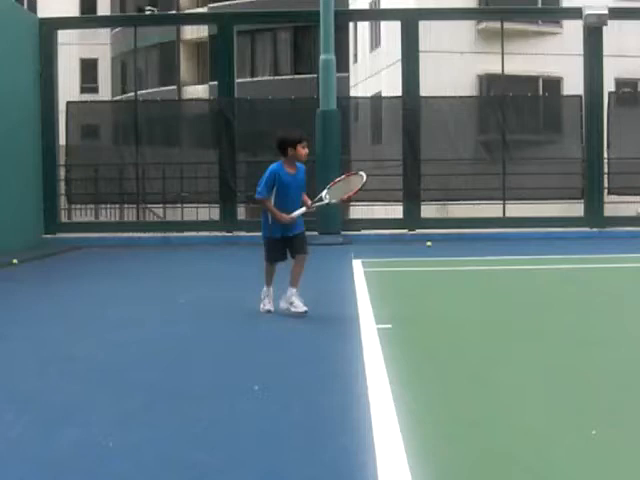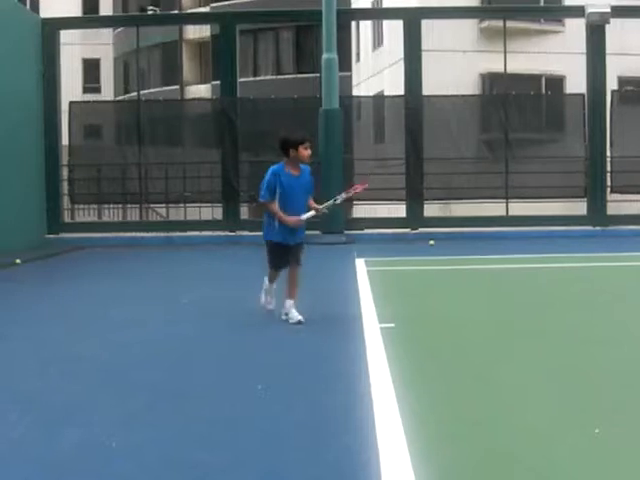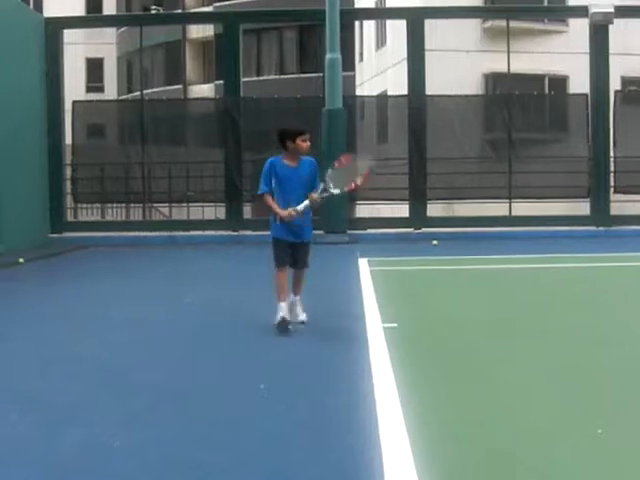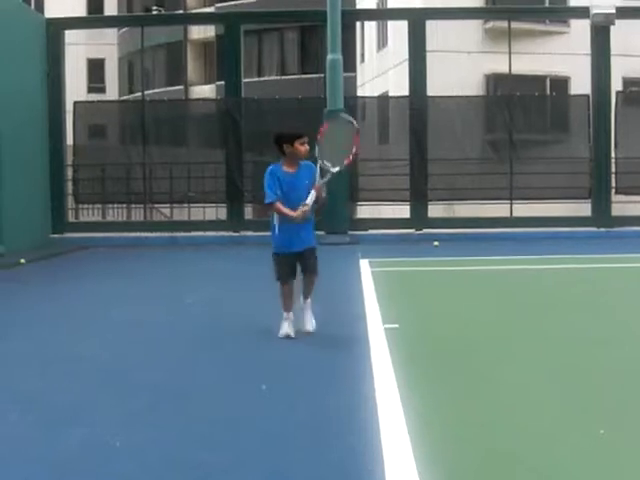
dt=0.2s
person 1, frame 1
left shoulder: (302, 169)
right shoulder: (274, 171)
right elbow: (262, 197)
left wrist: (307, 202)
right wrist: (279, 216)
left hip: (294, 223)
right hip: (274, 225)
left knee: (301, 255)
right knee: (272, 261)
left ankle: (291, 297)
right ankle: (267, 293)
person 1, frame 2
left shoulder: (307, 172)
right shoulder: (275, 172)
right elbow: (266, 200)
left wrist: (314, 206)
right wrist: (285, 219)
left hip: (297, 229)
right hip: (277, 229)
left knee: (294, 265)
right knee: (276, 267)
left ankle: (289, 307)
right ankle: (269, 284)
person 1, frame 3
left shoulder: (310, 164)
right shoulder: (272, 164)
left elbow: (315, 191)
right elbow: (265, 193)
left wrist: (314, 198)
right wrist: (279, 212)
left hip: (302, 225)
right hip: (281, 227)
left knee: (300, 267)
right knee: (282, 266)
left ankle: (295, 300)
right ankle: (282, 310)
person 1, frame 4
left shoulder: (310, 168)
right shoulder: (273, 172)
left elbow: (319, 200)
right elbow: (272, 203)
left wrist: (319, 193)
right wrist: (293, 215)
left hip: (306, 234)
right hip: (283, 236)
left knee: (311, 274)
right knee: (286, 279)
left ankle: (306, 303)
right ankle: (287, 318)
